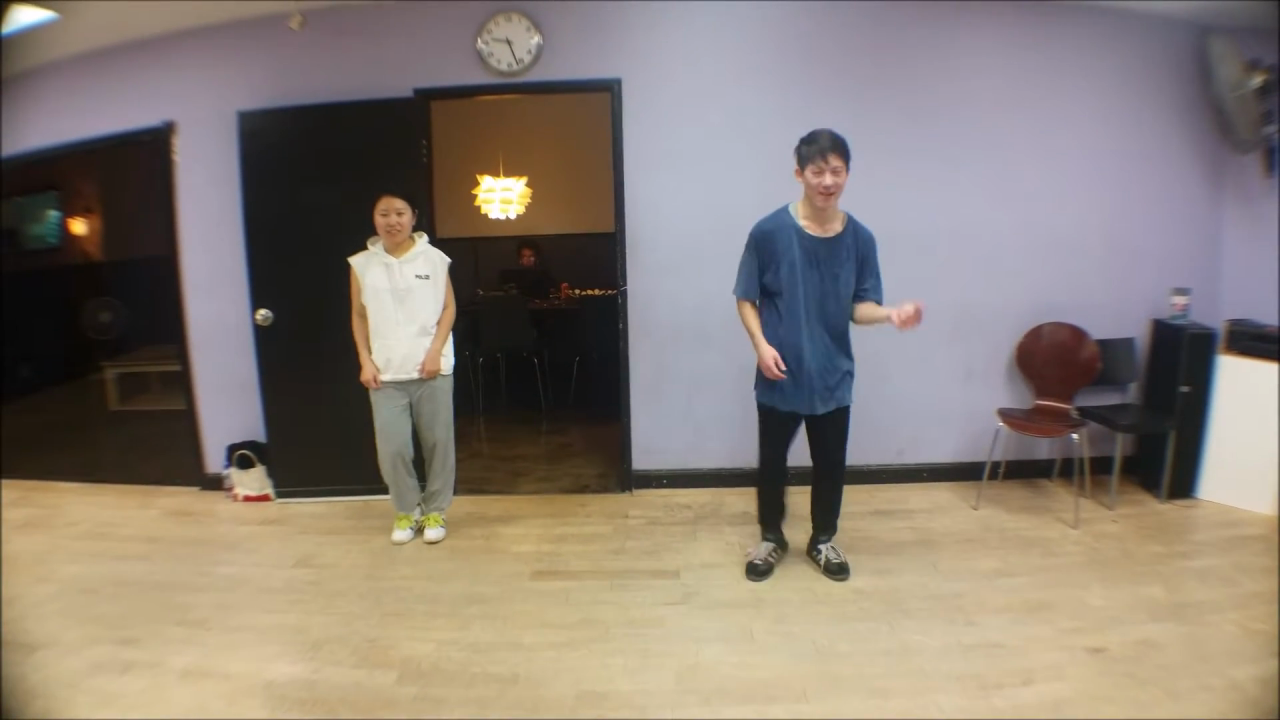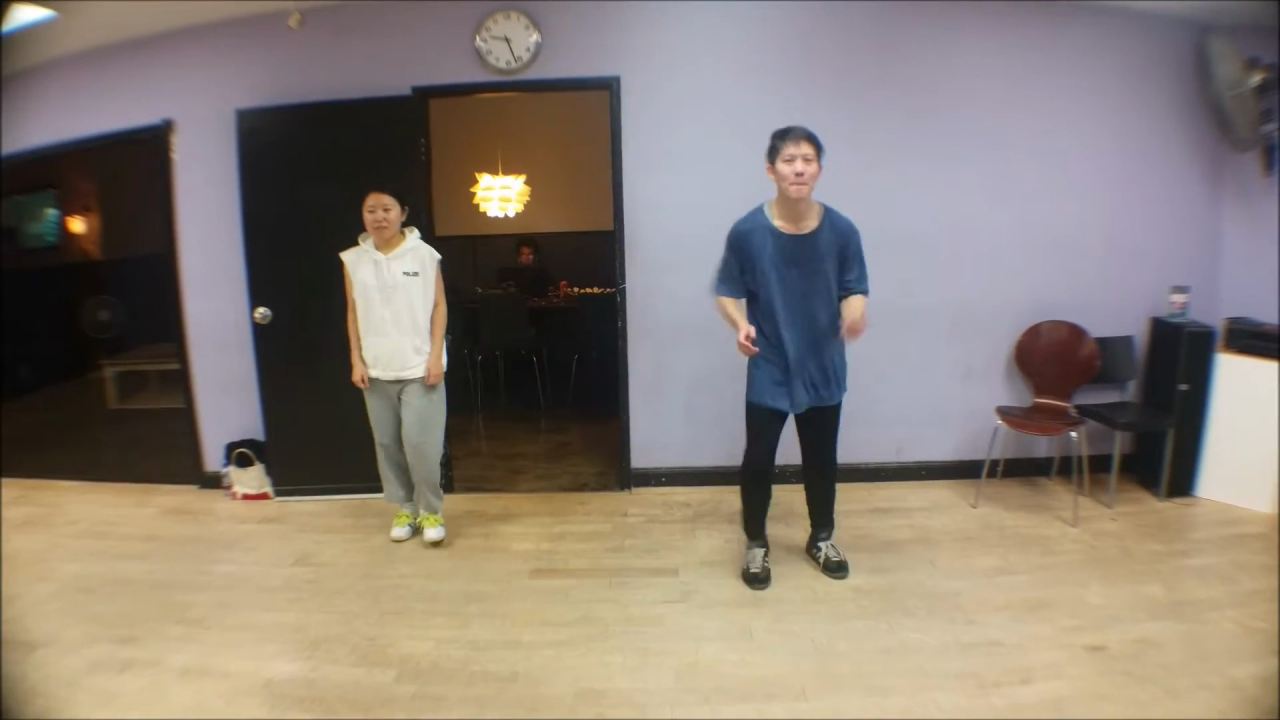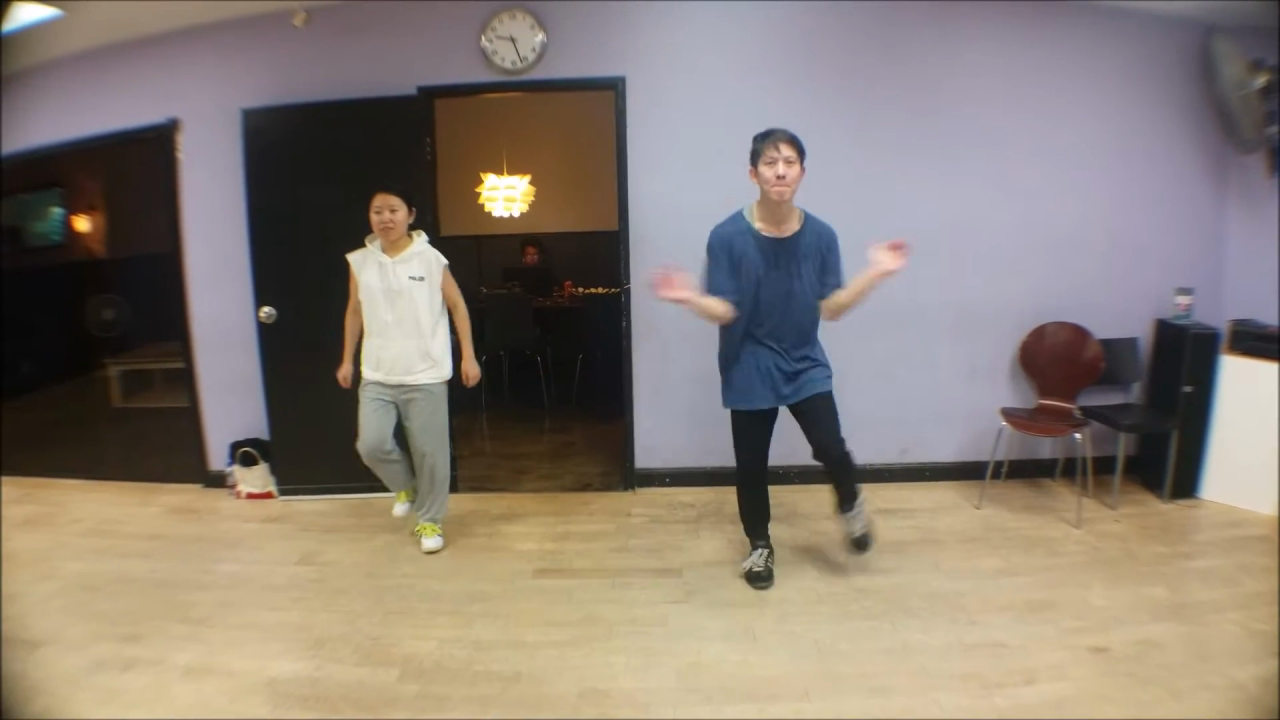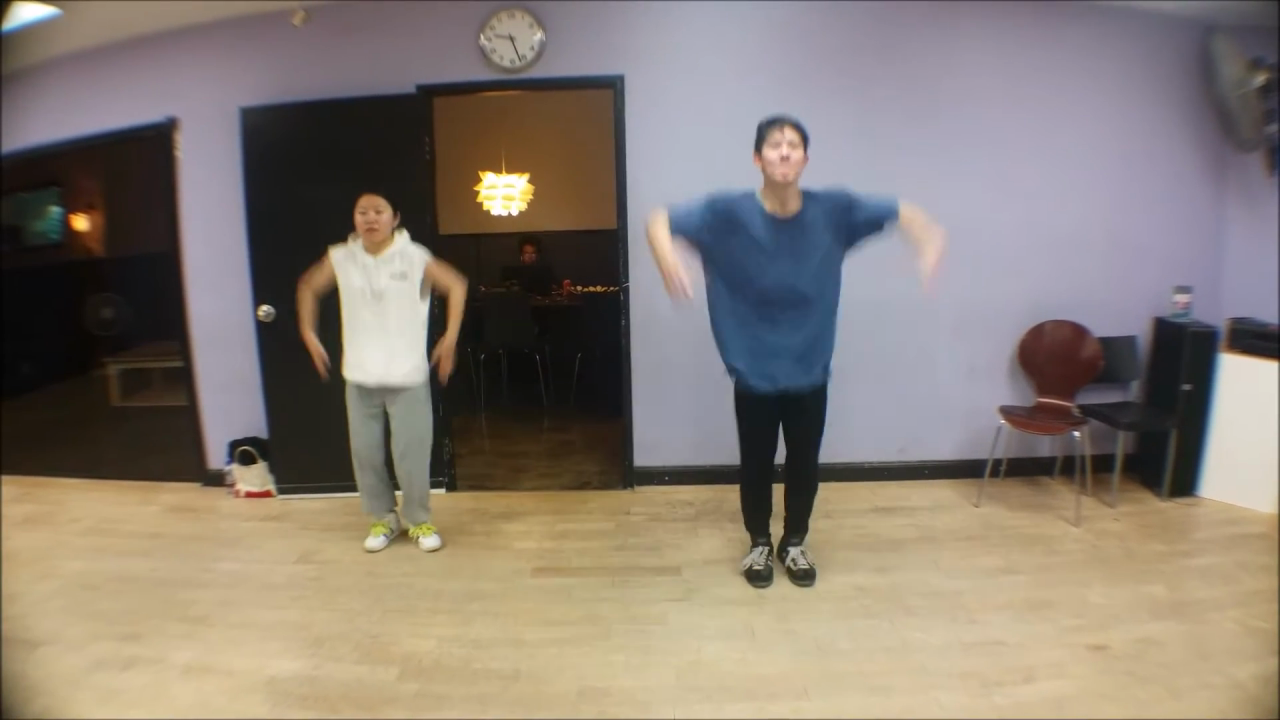
dt=0.4s
person 1, frame 1
left shoulder: (860, 239)
right shoulder: (768, 232)
left elbow: (858, 307)
right elbow: (746, 297)
left wrist: (891, 315)
right wrist: (760, 344)
left hip: (832, 374)
right hip: (782, 372)
left knee: (829, 463)
right knee: (772, 463)
left ankle: (822, 541)
right ankle: (772, 540)
person 1, frame 2
left shoulder: (841, 230)
right shoulder: (747, 232)
left elbow: (855, 294)
right elbow: (728, 292)
left wrist: (854, 314)
right wrist: (741, 323)
left hip: (822, 370)
right hip: (770, 371)
left knee: (819, 461)
right knee: (758, 461)
left ankle: (821, 538)
right ankle: (756, 542)
person 1, frame 3
left shoulder: (821, 236)
right shoulder: (727, 237)
left elbow: (830, 307)
right elbow: (725, 312)
left wrist: (876, 273)
right wrist: (689, 298)
left hip: (805, 367)
right hip: (750, 372)
left knee: (831, 449)
right knee: (751, 465)
left ankle: (852, 505)
right ankle: (759, 545)
person 1, frame 4
left shoulder: (832, 209)
right shoulder: (731, 211)
left elbow: (898, 213)
right elbow: (659, 223)
left wrist: (927, 239)
right wrist: (668, 262)
left hip: (809, 366)
right hip: (754, 367)
left knee: (804, 460)
right knee: (756, 461)
left ankle: (794, 542)
right ankle: (759, 542)
person 2, frame 1
left shoulder: (434, 259)
right shoulder: (361, 265)
left elbow: (449, 308)
right elbow: (358, 316)
left wrist: (435, 352)
right wrist: (365, 361)
left hip: (431, 369)
right hip: (385, 373)
left knee: (437, 442)
right knee: (392, 450)
left ankle: (435, 510)
right ankle: (407, 511)
person 2, frame 2
left shoulder: (424, 255)
right shoulder: (353, 260)
left elbow: (439, 307)
right elbow: (353, 314)
left wrist: (436, 356)
right wrist: (356, 361)
left hip: (419, 367)
right hip: (377, 370)
left knee: (421, 442)
right knee: (387, 443)
left ankle: (430, 510)
right ankle: (404, 508)
person 2, frame 3
left shoulder: (431, 259)
right shoulder: (359, 262)
left elbow: (456, 305)
right elbow: (354, 310)
left wrist: (467, 353)
right wrist: (347, 357)
left hip: (425, 375)
right hip: (377, 375)
left knee: (429, 450)
right knee: (370, 444)
left ankle: (430, 520)
right ankle: (405, 485)
person 2, frame 4
left shoulder: (414, 257)
right shoulder: (341, 258)
left elbow: (455, 288)
right elbow: (309, 289)
left wrist: (449, 339)
right wrist: (310, 335)
left hip: (407, 375)
right hip: (361, 376)
left knee: (411, 451)
right knee: (364, 453)
left ankle: (419, 519)
right ankle: (383, 518)
